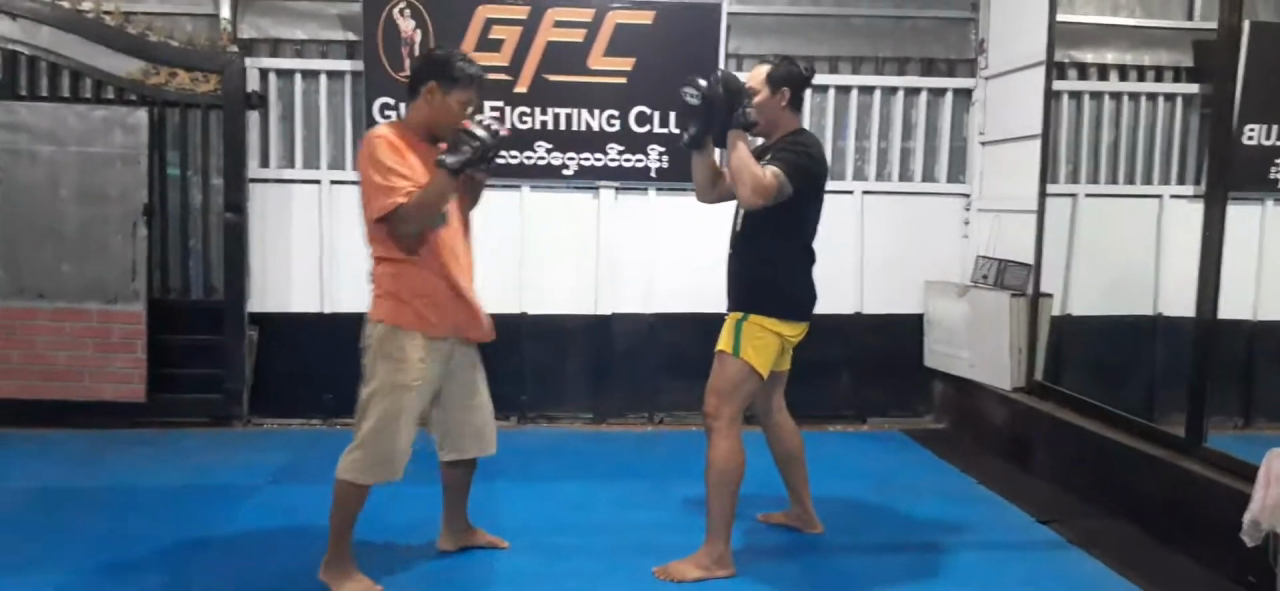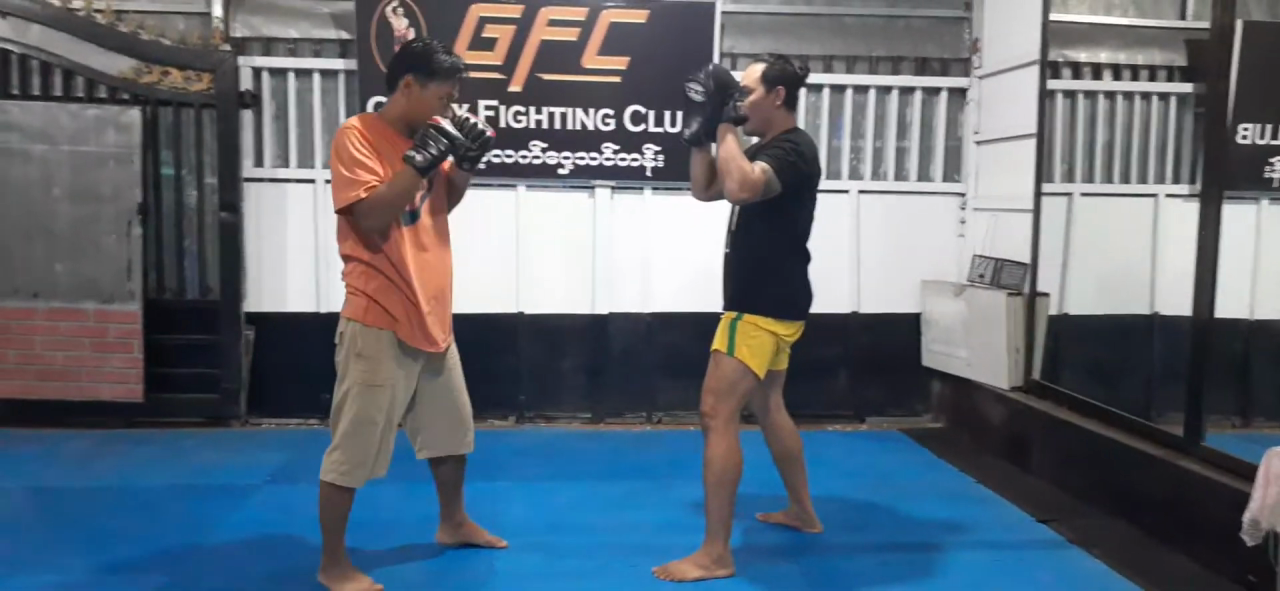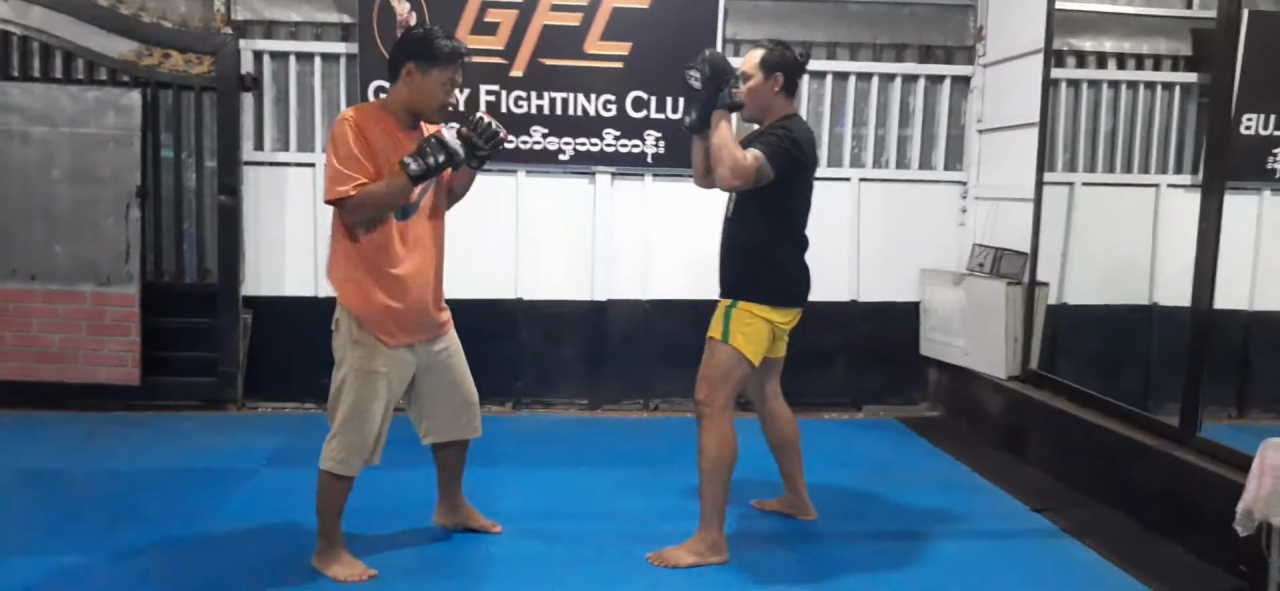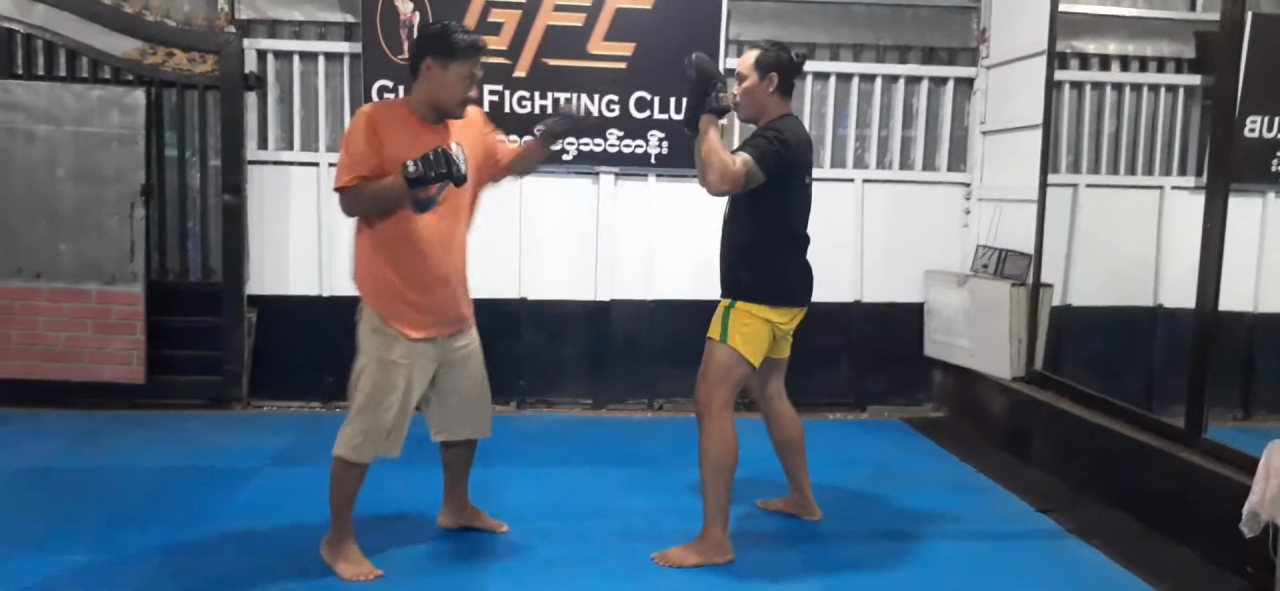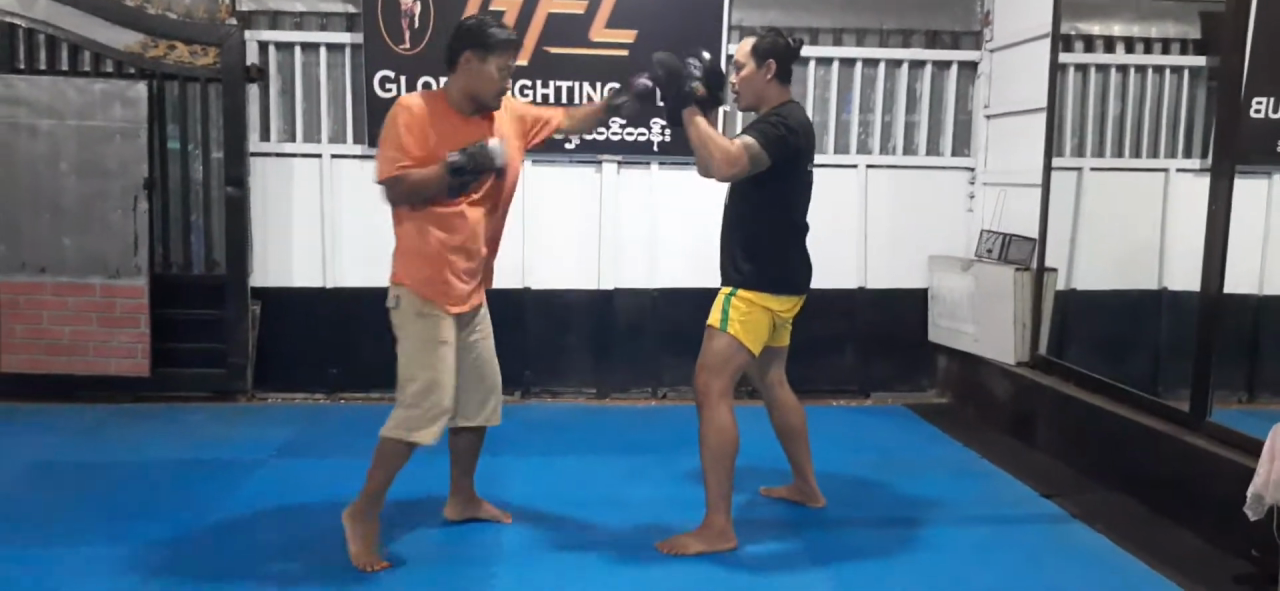
dt=0.2s
person 1, frame 1
left shoulder: (437, 144)
right shoulder: (383, 144)
left elbow: (463, 205)
right elbow: (410, 225)
left wrist: (476, 162)
right wrist: (452, 163)
left hip: (451, 320)
right hip: (406, 324)
left knee: (469, 429)
right knee: (379, 441)
left ankle: (456, 527)
person 1, frame 2
left shoulder: (425, 136)
right shoulder: (356, 135)
left elbow: (445, 201)
right elbow: (373, 218)
left wrist: (463, 161)
right wrist: (419, 158)
left hip: (431, 319)
right hip: (378, 324)
left knee: (451, 427)
right knee: (356, 444)
left ankle: (454, 523)
person 1, frame 3
left shoulder: (429, 129)
right shoulder: (355, 125)
left elbow: (446, 199)
right elbow: (357, 212)
left wrist: (471, 159)
right wrist: (417, 166)
left hip: (429, 310)
right hip: (371, 314)
left knee: (457, 409)
right knee: (352, 434)
left ankle: (451, 506)
right ankle: (328, 545)
person 1, frame 4
left shoulder: (470, 123)
right shoulder: (374, 121)
left elbow: (508, 164)
right elbow: (353, 200)
left wrist: (547, 136)
right wrist: (415, 175)
left hip: (452, 307)
right hip: (393, 308)
left knee: (467, 410)
right knee: (370, 424)
left ankle: (457, 506)
right ankle: (338, 539)
person 1, frame 5
left shoulder: (509, 115)
right shoulder: (413, 110)
left elbow: (567, 121)
right elbow: (397, 190)
left wrist: (619, 99)
right wrist: (458, 168)
left hip: (471, 290)
right hip: (423, 290)
left knee: (479, 397)
right knee: (425, 405)
left ankle: (462, 497)
right ankle: (363, 512)
person 2, frame 1
left shoulder: (801, 151)
right shoulder: (770, 150)
left elbow: (752, 194)
right elbow: (711, 191)
left wrist: (734, 129)
right wrist: (703, 135)
left hip: (769, 306)
right hip: (770, 303)
left knee: (720, 414)
right knee: (769, 406)
left ankle: (716, 553)
right ankle: (803, 512)
person 2, frame 2
left shoulder: (793, 150)
right shoulder: (767, 149)
left elbow: (738, 188)
right elbow: (705, 189)
left wrist: (725, 124)
right wrist: (700, 131)
left hip: (764, 306)
right hip: (768, 302)
left knee: (717, 414)
right knee: (767, 406)
left ankle: (715, 554)
right ankle: (803, 511)
person 2, frame 3
left shoulder: (789, 137)
right shoulder: (767, 136)
left elbow: (731, 176)
right elbow: (707, 176)
left wrist: (719, 110)
right wrist: (700, 120)
left hip: (760, 293)
right hip: (769, 290)
left knee: (711, 402)
right knee: (764, 393)
left ankle: (710, 540)
right ankle: (798, 499)
person 2, frame 4
left shoulder: (781, 137)
right shoulder: (771, 135)
left elbow: (721, 181)
right elbow: (713, 178)
left wrist: (709, 112)
right wrist: (701, 121)
left hip: (760, 293)
right hip: (775, 290)
left knee: (712, 402)
right knee: (769, 393)
left ankle: (715, 540)
right ankle: (803, 499)
person 2, frame 5
left shoulder: (783, 123)
right shoulder: (775, 122)
left elbow: (725, 164)
right elbow: (714, 165)
left wrist: (687, 106)
right wrist: (702, 106)
left hip: (760, 281)
right hip: (775, 277)
left knee: (711, 389)
right knee: (770, 380)
left ankle: (718, 527)
right ankle: (806, 486)
